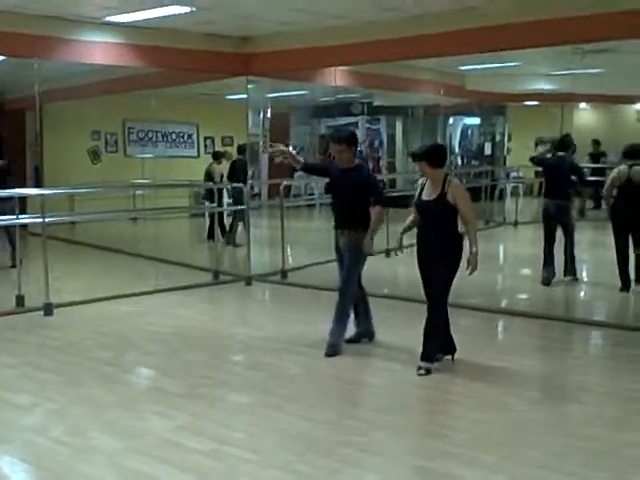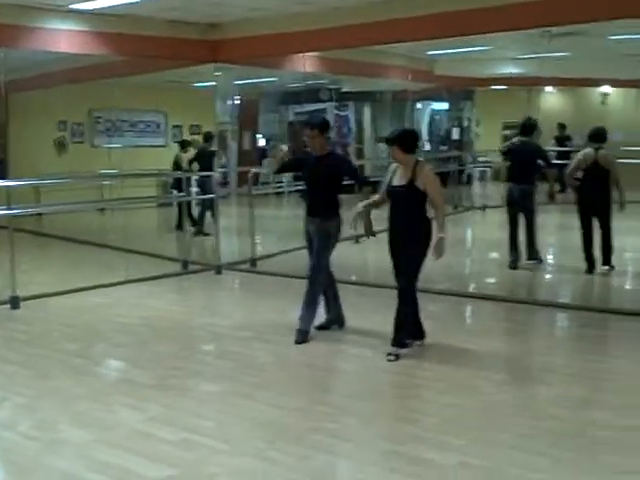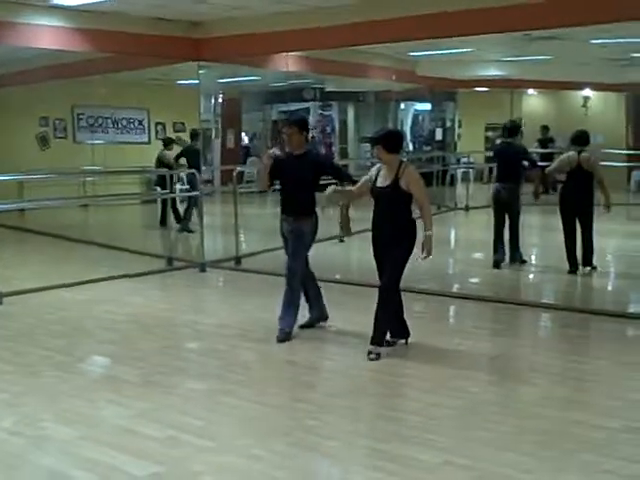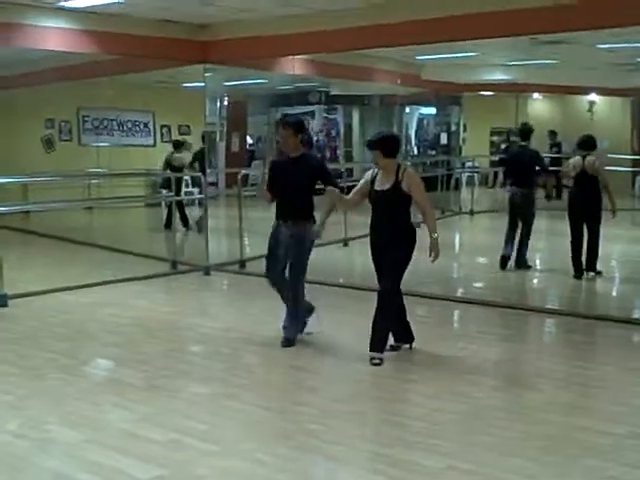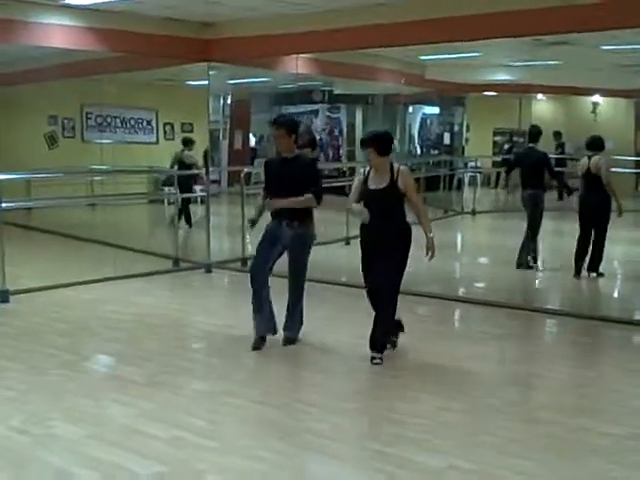
dt=0.3s
person 1, frame 1
left shoulder: (453, 187)
right shoulder: (422, 185)
left elbow: (470, 220)
left wrist: (473, 250)
right wrist: (404, 230)
left hip: (447, 250)
right hip: (425, 249)
left knee: (436, 302)
right knee: (434, 300)
left ankle: (429, 356)
right ankle: (445, 347)
person 1, frame 2
left shoulder: (423, 172)
right shoulder: (393, 170)
left elbow: (439, 206)
right elbow: (383, 197)
left wrist: (440, 236)
right wrist: (366, 205)
left hip: (416, 235)
right hip: (396, 234)
left knee: (406, 286)
right knee: (404, 286)
left ankle: (399, 342)
right ankle: (415, 333)
person 1, frame 3
left shoulder: (408, 172)
right shoulder: (376, 171)
left elbow: (424, 205)
right elbow: (355, 192)
left wrist: (427, 234)
right wrist: (337, 191)
left hip: (402, 236)
right hip: (380, 235)
left knee: (387, 285)
right knee: (389, 285)
left ankle: (377, 342)
right ankle: (399, 332)
person 1, frame 4
left shoulder: (407, 175)
right shoulder: (371, 176)
left elbow: (426, 208)
right elbow: (350, 202)
left wrist: (434, 237)
right wrist: (336, 195)
left hip: (401, 240)
right hip: (378, 239)
left knee: (386, 290)
right knee: (391, 289)
left ankle: (377, 347)
right ankle: (403, 337)
person 1, frame 5
left shoulder: (401, 174)
right shoulder: (362, 175)
left elbow: (418, 207)
right elbow: (351, 203)
left wrist: (429, 235)
right wrist: (355, 207)
left hip: (396, 240)
right hip: (369, 239)
left knee: (387, 292)
right knee: (372, 290)
left ankle: (378, 347)
right ankle: (393, 328)
person 2, frame 1
left shoulder: (364, 175)
right shoulder: (333, 169)
left elbow: (379, 204)
right elbow: (303, 166)
left wrist: (369, 235)
right wrist: (287, 153)
left hip: (356, 235)
right hip: (341, 234)
left knee: (347, 287)
right knee: (353, 283)
left ankle: (334, 339)
right ankle: (365, 329)
person 2, frame 2
left shoulder: (338, 161)
right shoulder: (304, 160)
left elbow: (364, 184)
right elbow: (275, 170)
left hip: (328, 223)
right hip: (310, 222)
left knee: (316, 273)
right knee: (322, 270)
left ankle: (304, 325)
right ankle: (335, 315)
person 2, frame 3
left shoulder: (317, 160)
right shoulder: (281, 160)
left elbow: (348, 181)
right elbow: (264, 185)
right wrist: (266, 161)
left hip: (304, 222)
right hip: (285, 220)
left knee: (293, 272)
right knee: (302, 268)
left ankle: (286, 325)
right ankle: (318, 312)
person 2, frame 4
left shoulder: (313, 164)
right shoulder: (276, 164)
right elbow: (271, 197)
left wrist: (322, 221)
right wrist: (265, 189)
left hip: (302, 227)
right hip: (280, 225)
left knee: (295, 278)
right knee: (273, 274)
left ankle: (291, 330)
right ankle: (302, 308)
person 2, frame 5
left shoulder: (307, 164)
right shoulder: (270, 164)
left elbow: (315, 198)
left wrist: (283, 202)
right wrist: (258, 214)
left hip: (300, 228)
right hip: (276, 225)
left knee: (296, 280)
right knee: (257, 272)
left ankle: (292, 329)
right ankle: (264, 326)
person 3, frame 1
left shoulder: (548, 161)
right shoulder: (571, 164)
left elbow: (532, 159)
right elbow: (583, 184)
left wrist: (546, 152)
left hip: (548, 203)
right hip: (563, 204)
left knee: (548, 241)
right knee: (569, 238)
left ankle: (547, 275)
right ankle: (570, 271)
person 3, frame 2
left shoulder: (512, 147)
right shoulder: (535, 148)
left elbow: (503, 152)
right elbow: (549, 167)
left wrist: (514, 141)
right wrist: (551, 186)
left hip: (512, 188)
right hip: (527, 189)
left knee: (513, 225)
right knee: (530, 223)
left ankle: (514, 259)
right ankle: (532, 255)
person 3, frame 3
left shoulder: (498, 149)
right shoulder: (520, 149)
right elbow: (534, 167)
right wrist: (536, 187)
left hip: (498, 188)
right hip: (511, 189)
left knee: (498, 225)
right knee: (513, 224)
left ankle: (497, 258)
right ankle: (515, 256)
person 3, frame 4
left shoulder: (511, 153)
right shoulder: (533, 154)
left elbow: (506, 175)
right elbow: (546, 172)
left hip: (513, 191)
right hip: (527, 192)
left knee: (512, 225)
right knee: (526, 228)
left ankle: (506, 252)
right ankle: (520, 261)
person 3, frame 5
left shoulder: (520, 155)
right shoulder: (542, 156)
left elbow: (508, 171)
right elbow: (553, 175)
right wrist: (567, 189)
left hip: (524, 192)
right hip: (536, 193)
left knee: (532, 224)
right knee: (532, 227)
left ankle: (532, 254)
right ankle: (522, 261)
person 4, frame 1
left shoulder: (617, 171)
left elbow: (606, 193)
left wrist: (611, 207)
left hip: (619, 211)
left knee: (621, 248)
left ankle: (625, 283)
person 4, frame 2
left shoulder: (583, 154)
right shoulder: (608, 156)
left elbow: (568, 174)
right elbow: (615, 179)
left wrist: (575, 186)
right wrist: (621, 197)
left hip: (585, 195)
right hip: (602, 195)
left knee: (587, 230)
right knee: (605, 228)
left ankle: (590, 265)
right ankle: (606, 262)
person 4, frame 3
left shoulder: (566, 157)
right shoulder: (591, 159)
left elbow: (548, 172)
right elbow: (600, 180)
right wrist: (607, 198)
left hip: (567, 197)
right hip: (585, 198)
left knee: (569, 231)
right knee: (587, 230)
left ankle: (573, 266)
right ankle: (587, 263)
person 4, frame 4
left shoulder: (572, 162)
right shoulder: (595, 162)
right elbow: (604, 184)
right wrist: (612, 203)
left hip: (575, 201)
right hip: (592, 202)
left knee: (576, 236)
right knee: (593, 235)
left ankle: (578, 271)
right ankle: (591, 268)
person 4, frame 5
left shoulder: (582, 162)
right shoulder: (601, 160)
right elbow: (607, 183)
right wrist: (618, 202)
left hip: (585, 201)
right hip: (600, 202)
left knee: (584, 235)
right knee: (599, 235)
left ankle: (578, 269)
right ankle: (593, 269)
